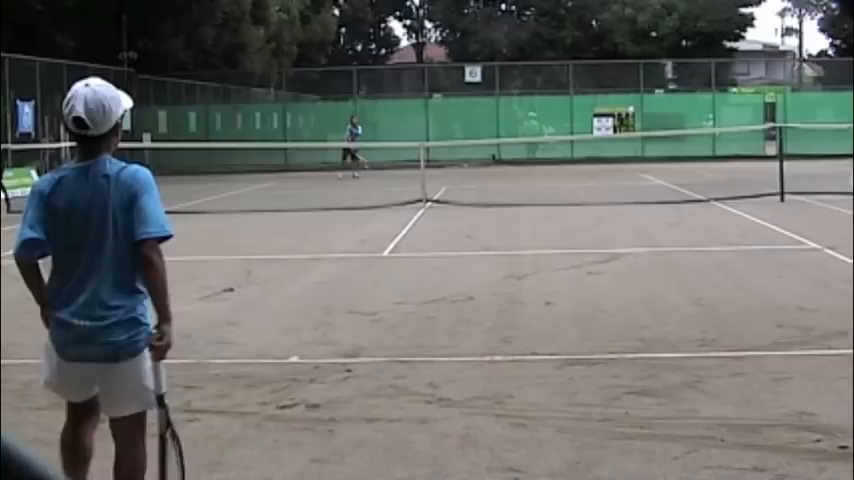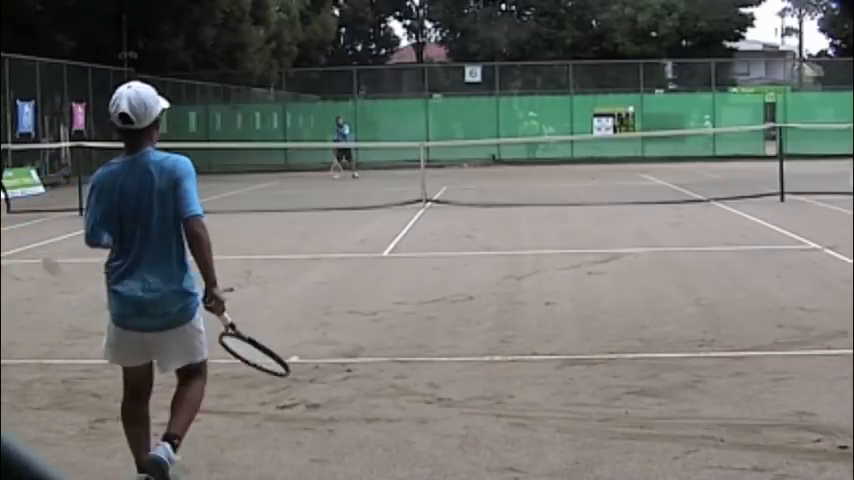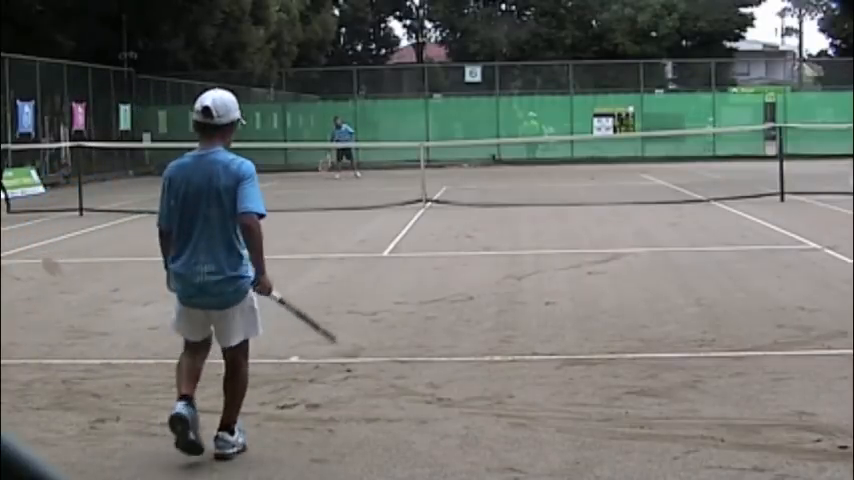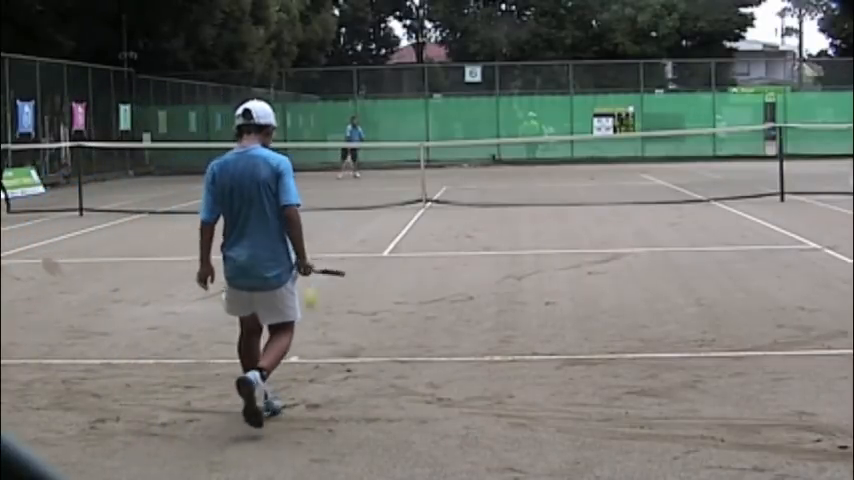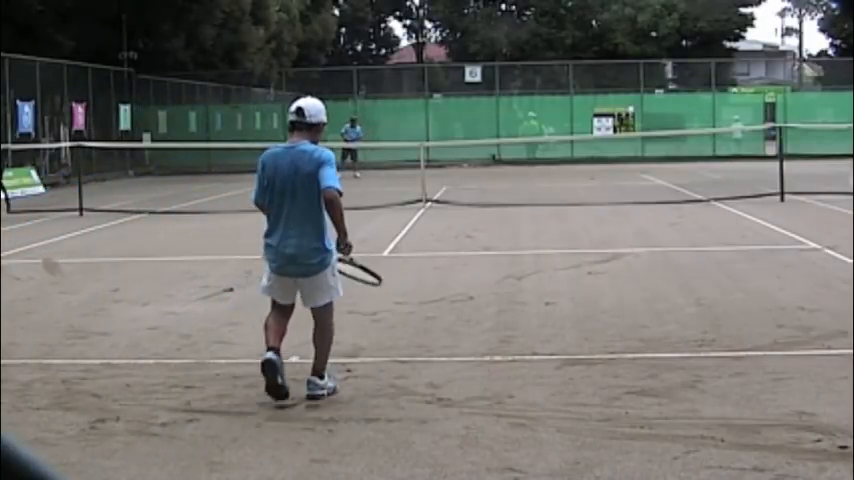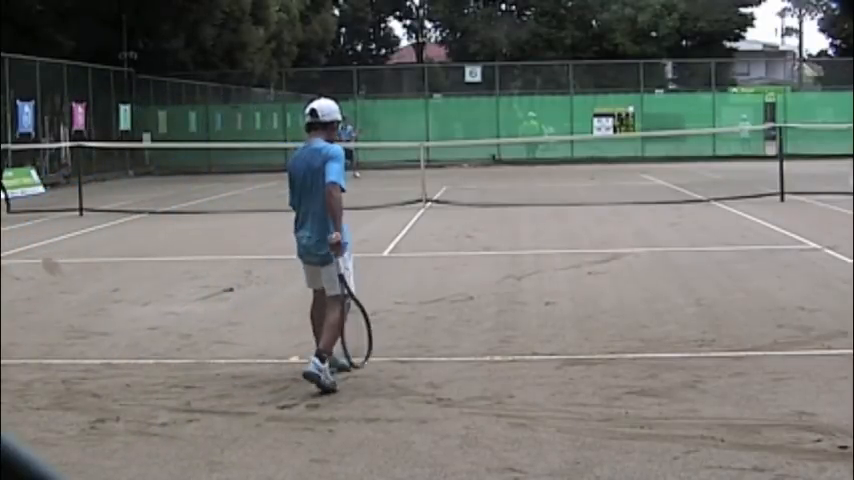
dt=0.5s
person 1, frame 1
left shoulder: (48, 188)
right shoulder: (134, 180)
left elbow: (25, 253)
right elbow: (149, 255)
left wrist: (46, 302)
right wrist: (163, 321)
left hip: (68, 331)
right hip: (123, 332)
left knee: (79, 419)
right knee: (129, 432)
person 1, frame 2
left shoulder: (102, 179)
right shoulder: (176, 167)
left elbow: (95, 238)
right elbow: (194, 228)
right wrist: (212, 285)
left hip: (126, 302)
right hip: (173, 300)
left knee: (135, 390)
right knee: (193, 376)
person 1, frame 3
left shoulder: (175, 170)
right shoulder: (239, 169)
left elbow: (165, 228)
right elbow: (248, 223)
left wrist: (171, 268)
right wrist: (261, 271)
left hip: (188, 281)
right hip: (230, 281)
left knee: (194, 350)
right knee: (236, 357)
left ankle: (184, 406)
right ankle: (226, 433)
person 1, frame 4
left shoulder: (217, 168)
right shoulder: (278, 163)
left elbow: (207, 220)
right elbow: (290, 213)
left wrist: (205, 261)
right wrist: (301, 256)
left hip: (236, 265)
right hip: (274, 264)
left knee: (249, 331)
right knee: (282, 331)
left ankle: (258, 393)
right ankle: (256, 377)
person 1, frame 5
left shoulder: (268, 158)
right shoulder: (322, 157)
left elbow: (261, 204)
right elbow: (331, 196)
right wrist: (342, 236)
left hip: (278, 252)
right hip: (315, 252)
left knee: (279, 312)
right knee: (322, 315)
left ankle: (272, 355)
right ankle: (318, 379)
person 1, frame 6
left shoulder: (295, 159)
right shoulder: (332, 152)
right elbow: (332, 189)
right wrist: (337, 230)
left hip: (305, 240)
right hip: (329, 241)
left knee: (320, 299)
right knee: (337, 303)
left ankle: (324, 356)
right ankle: (319, 361)
